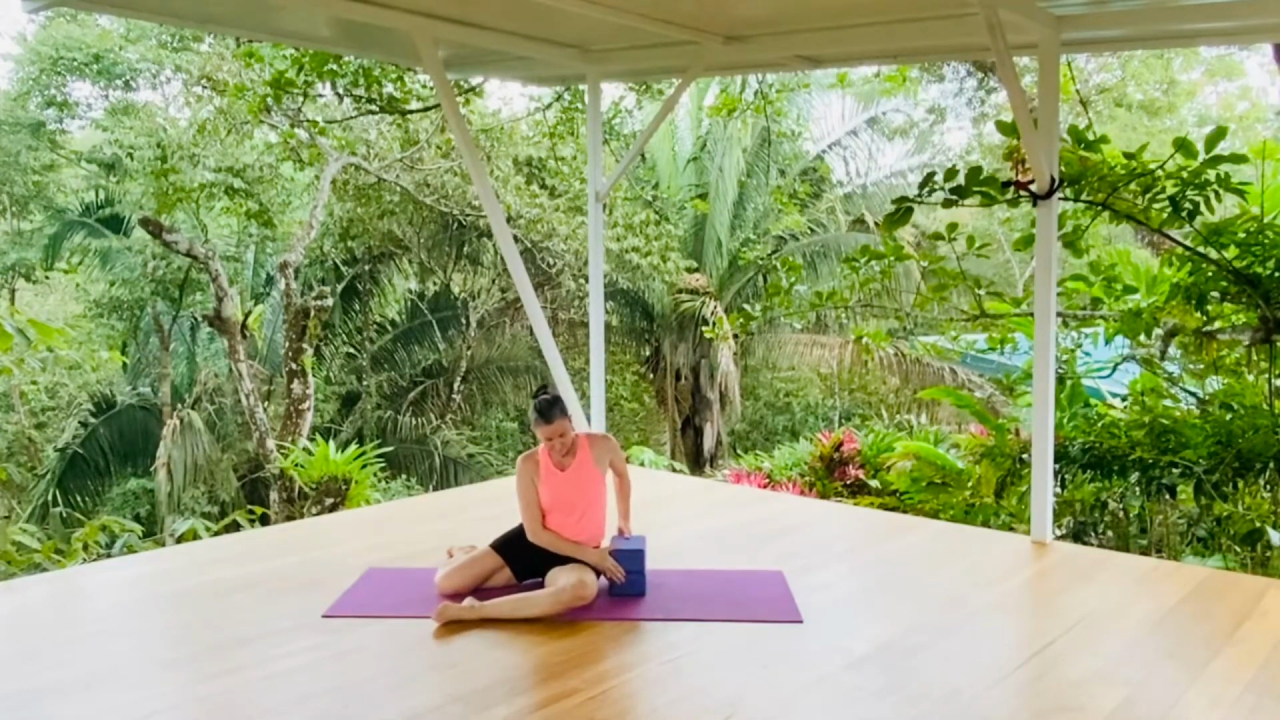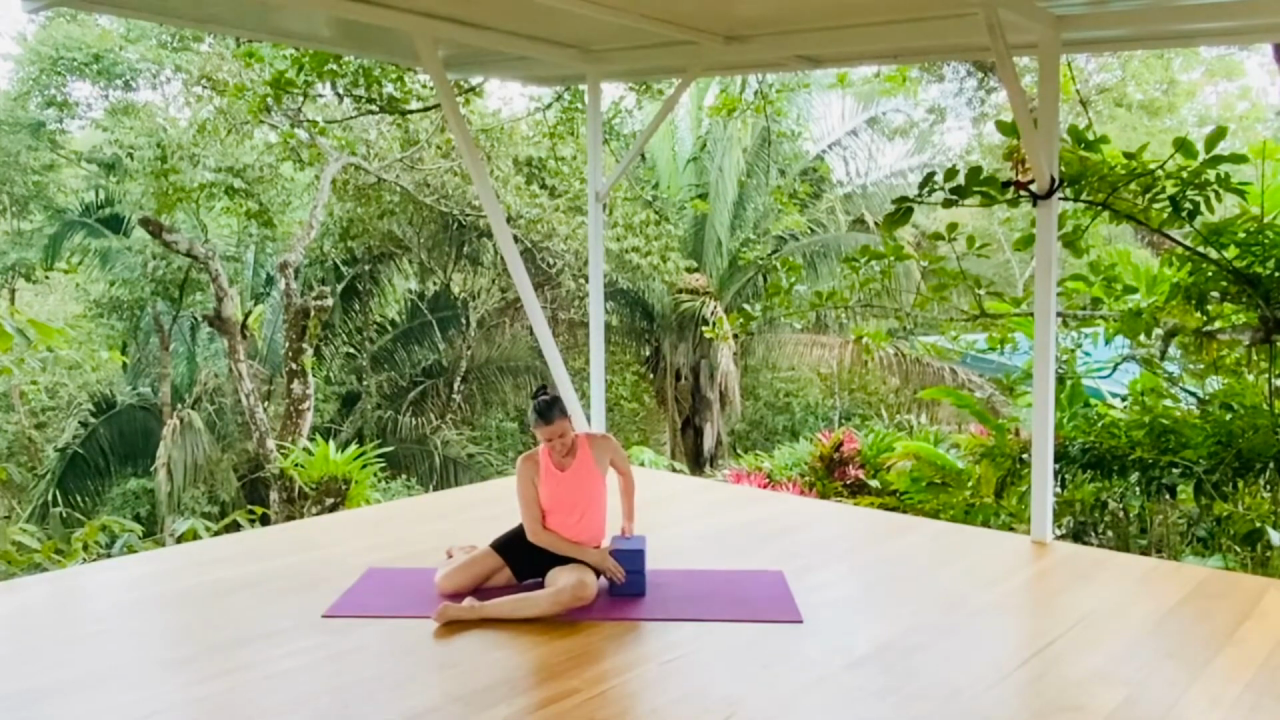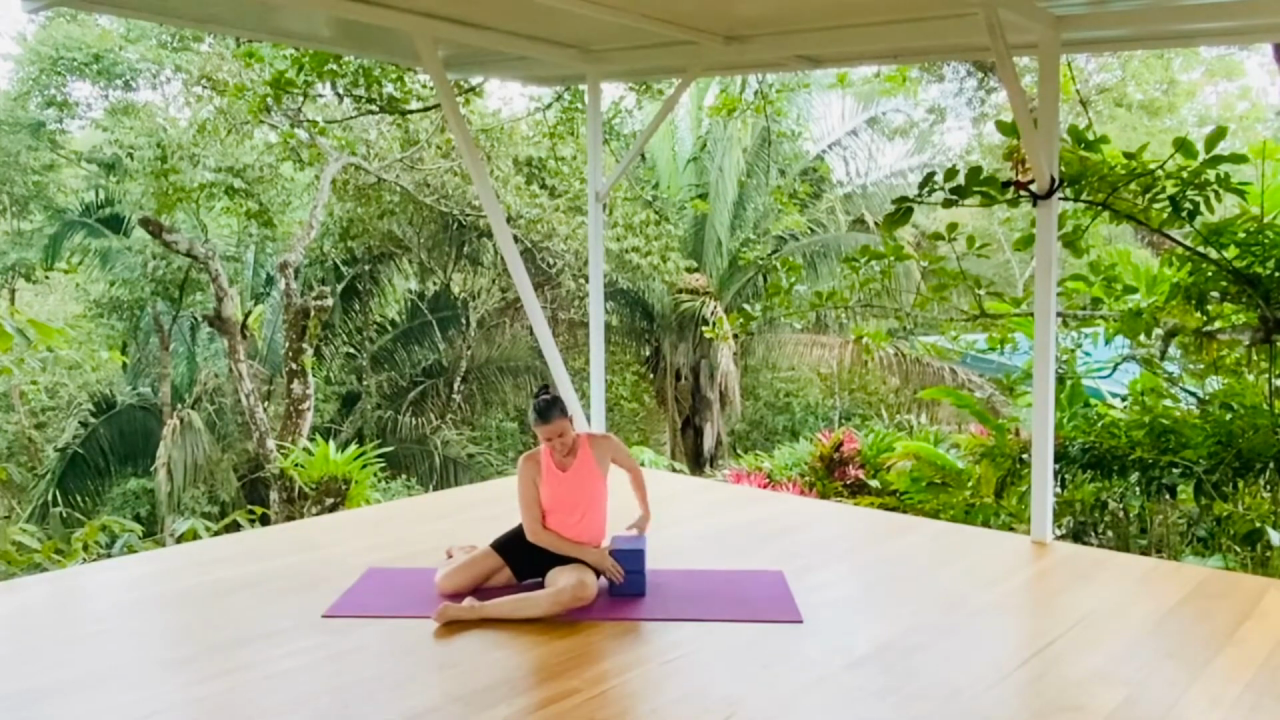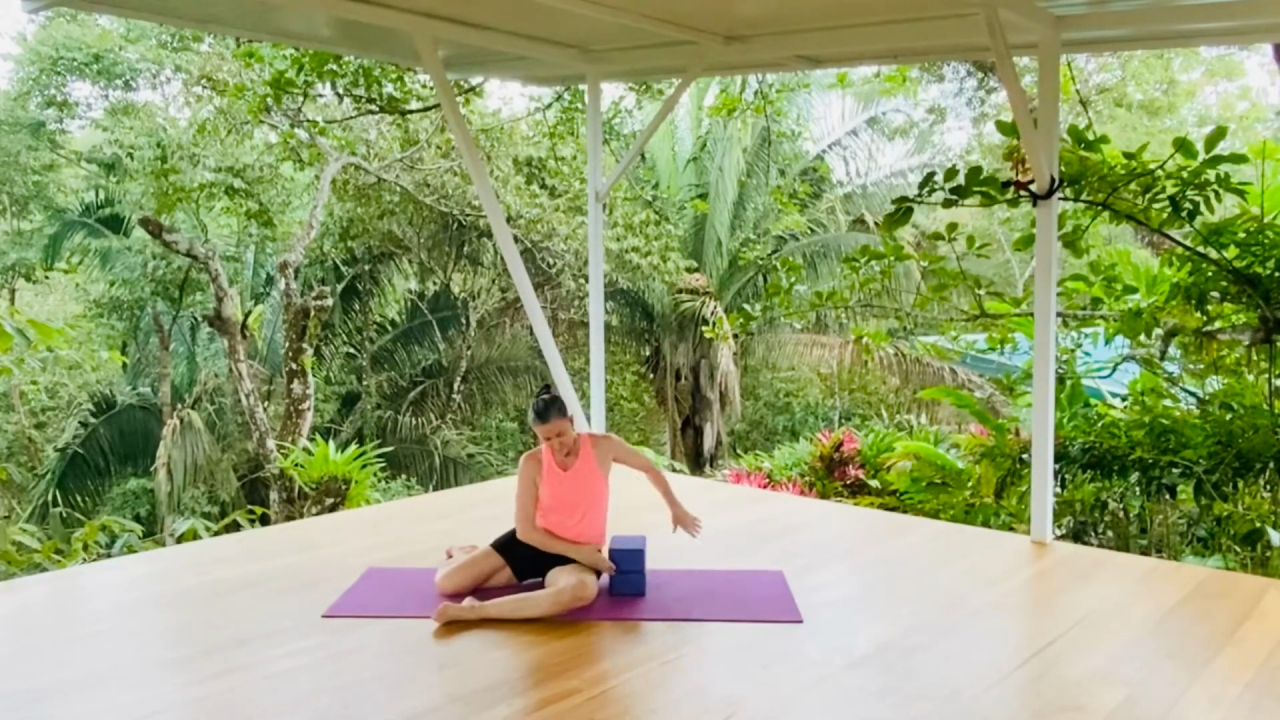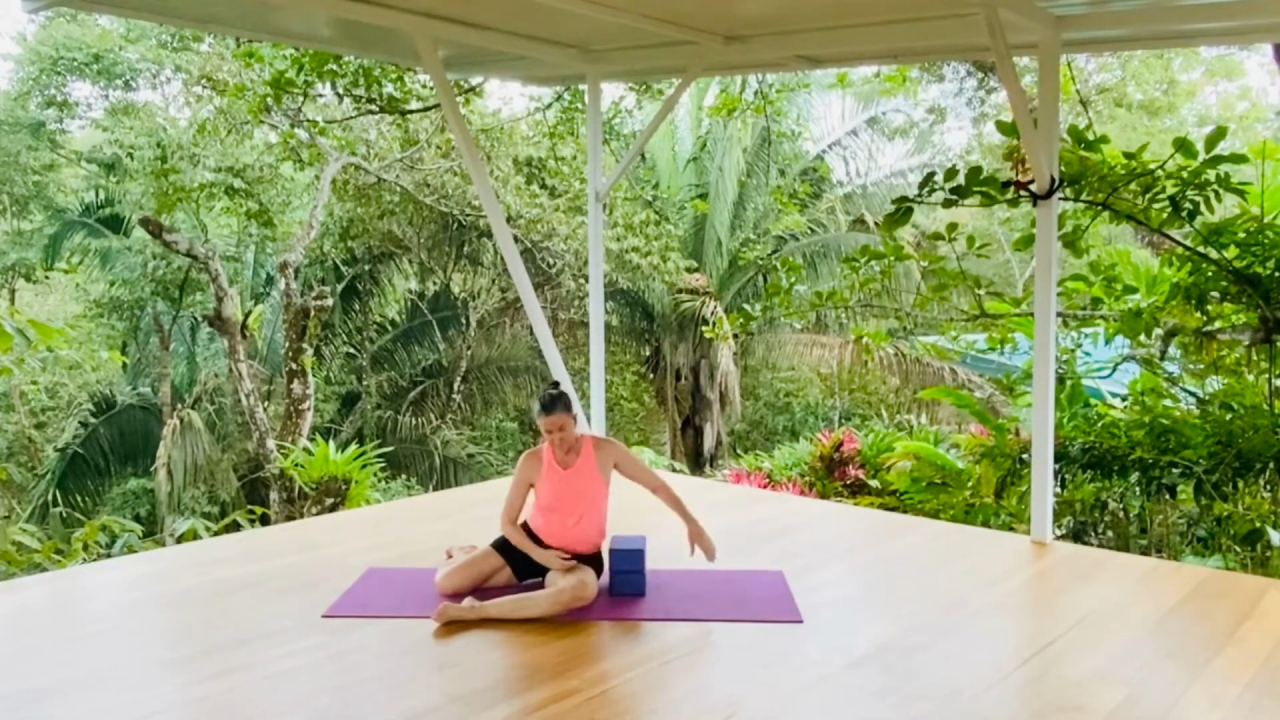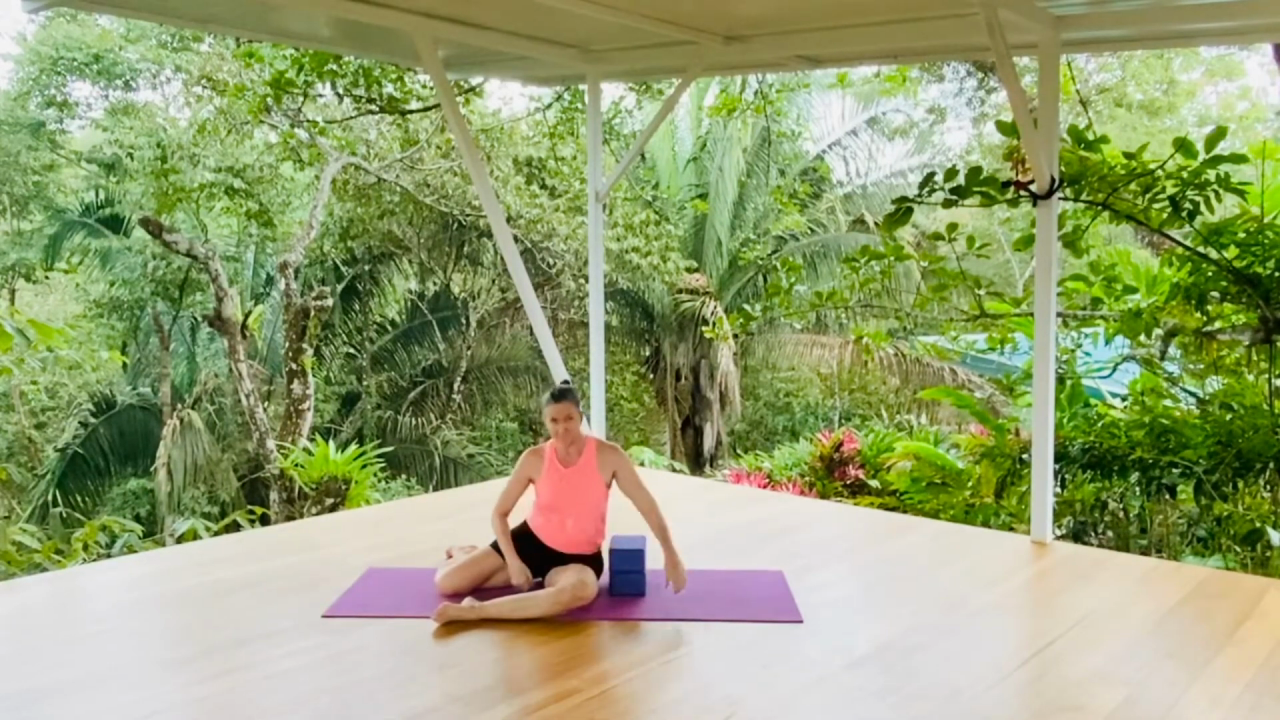
dt=0.2s
person 1, frame 1
left shoulder: (602, 446)
right shoulder: (528, 464)
left elbow: (622, 475)
right elbow: (534, 531)
left wrist: (624, 520)
right wrist: (590, 554)
left hip: (579, 555)
right hip: (531, 542)
left knee: (582, 589)
right knee: (446, 582)
left ankle: (476, 610)
right ankle: (469, 554)
person 1, frame 2
left shoulder: (601, 446)
right shoulder: (529, 465)
left elbow: (625, 473)
right elbow: (534, 532)
left wrist: (628, 520)
right wrist: (590, 554)
left hip: (578, 556)
right hip: (531, 542)
left knee: (581, 589)
right knee: (446, 582)
left ankle: (476, 610)
right ankle: (468, 554)
person 1, frame 3
left shoulder: (602, 446)
right shoulder: (530, 464)
left elbow: (633, 469)
right elbow: (534, 531)
left wrist: (645, 513)
right wrist: (590, 553)
left hip: (578, 555)
right hip: (531, 542)
left knee: (582, 589)
right knee: (446, 582)
left ankle: (476, 610)
right ankle: (468, 554)
person 1, frame 4
left shoulder: (603, 445)
right shoulder: (531, 463)
left elbow: (650, 468)
right elbow: (524, 529)
left wrist: (677, 509)
right wrist: (576, 551)
left hip: (582, 554)
right hip: (532, 542)
left knee: (581, 590)
right knee: (447, 582)
left ankle: (476, 610)
right ankle: (467, 554)
person 1, frame 5
left shoulder: (605, 450)
right shoulder: (531, 462)
left elbow: (657, 485)
right elbow: (508, 522)
left wrist: (692, 524)
right wrist: (539, 555)
left hip: (580, 555)
right hip: (534, 542)
left knee: (581, 589)
right knee: (447, 582)
left ankle: (477, 610)
right ankle: (468, 554)
person 1, frame 6
left shoulder: (609, 455)
right shoulder: (533, 459)
left elbow: (646, 505)
right elbow: (500, 513)
left wrist: (670, 553)
right wrist: (513, 560)
left hip: (579, 556)
right hip: (531, 540)
left knee: (581, 589)
right knee: (447, 583)
left ankle: (477, 611)
right ankle: (468, 554)
